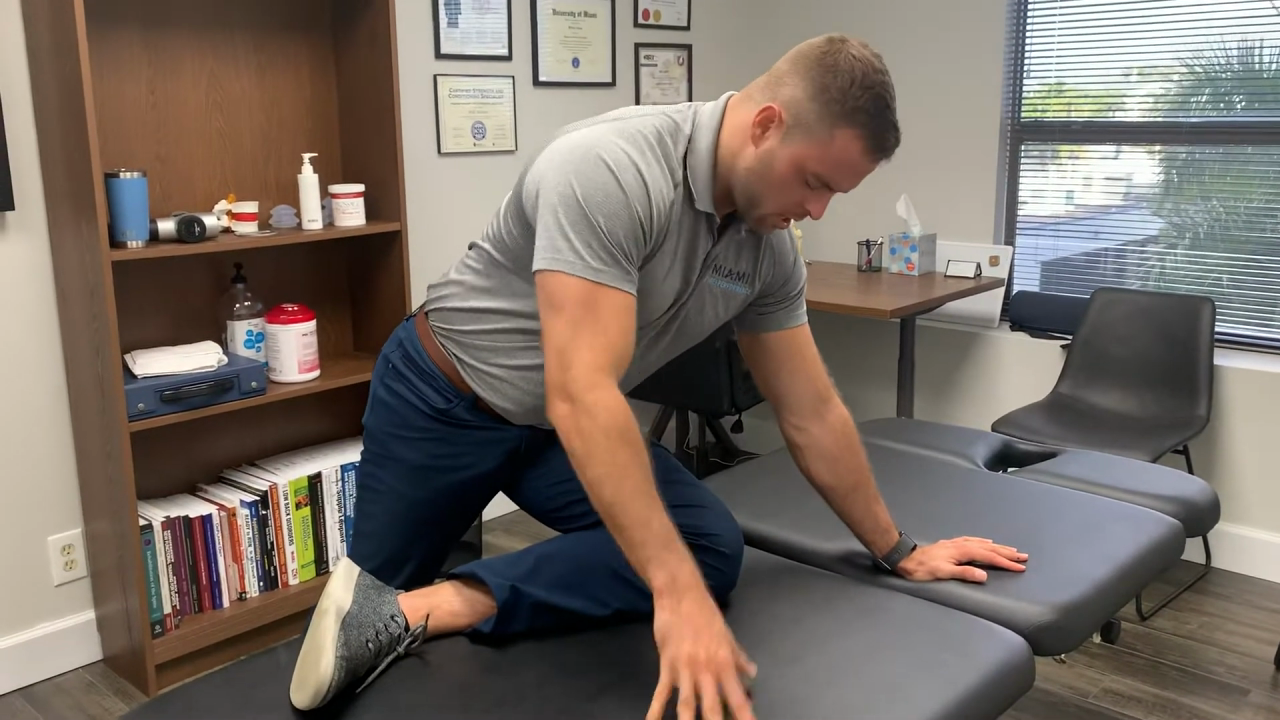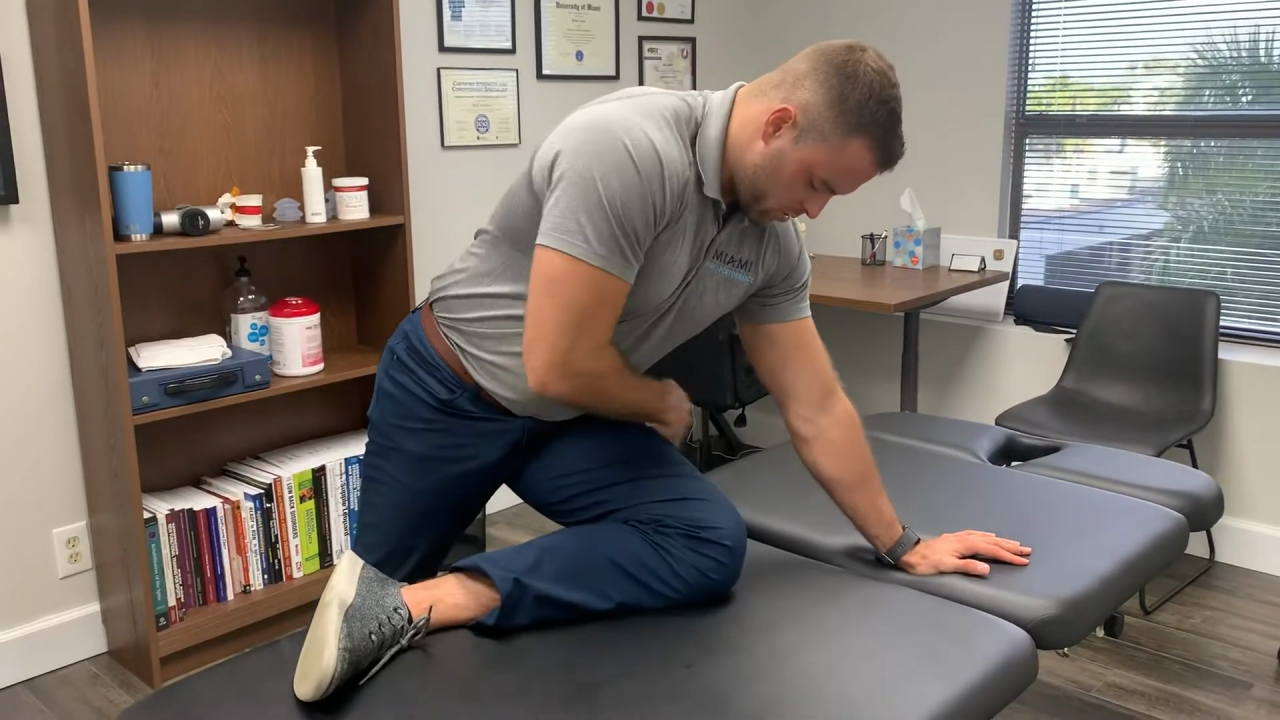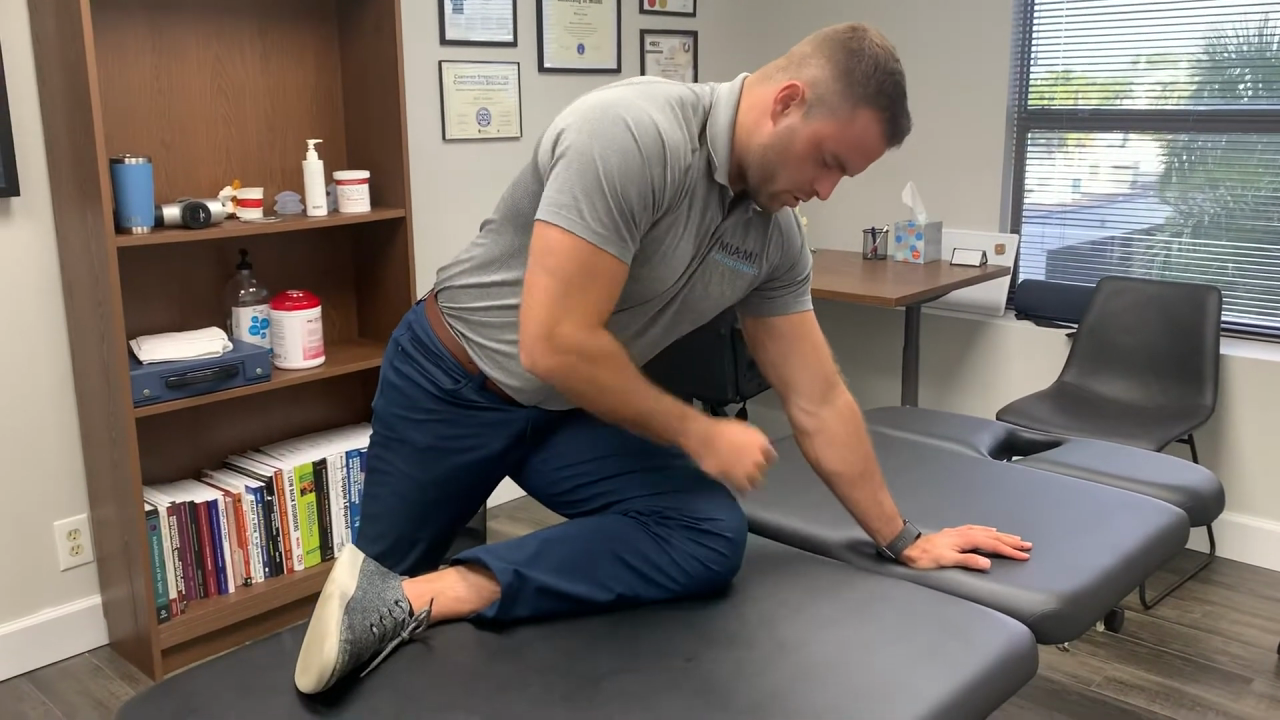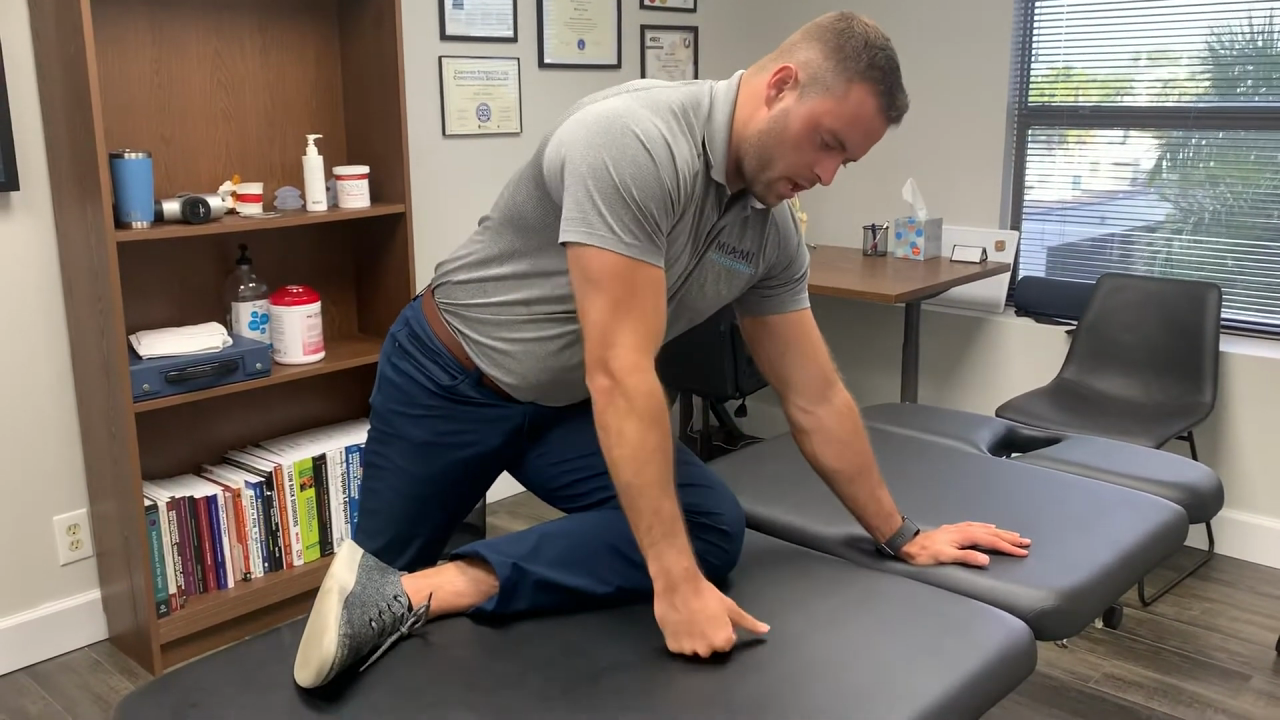
dt=0.4s
person 1, frame 1
left shoulder: (768, 249)
right shoulder: (611, 168)
left elbow: (812, 415)
right elbow: (581, 398)
left wrist: (898, 552)
right wrist: (678, 597)
left hip: (557, 424)
right hip: (444, 398)
left knee: (710, 550)
right knee: (373, 599)
left ankle: (420, 613)
person 1, frame 2
left shoulder: (771, 242)
right shoulder: (626, 146)
left elbow: (815, 409)
right elbow: (557, 366)
left wrist: (902, 546)
right wrist: (662, 404)
left hip: (571, 416)
right hip: (449, 390)
left knee: (709, 543)
right knee: (381, 587)
left ankle: (422, 606)
person 1, frame 3
left shoulder: (775, 235)
right shoulder: (632, 132)
left elbow: (818, 403)
right elbow: (554, 344)
left wrist: (903, 540)
right wrist: (696, 435)
left hip: (571, 407)
right hip: (452, 383)
left knee: (710, 536)
right knee: (384, 582)
left ankle: (424, 600)
person 1, frame 4
left shoulder: (771, 233)
right shoulder: (633, 139)
left elbow: (815, 400)
right elbow: (620, 375)
left wrist: (902, 537)
right wrist: (676, 582)
left hip: (564, 403)
right hip: (449, 378)
left knee: (711, 530)
right knee: (383, 574)
left ankle: (427, 593)
